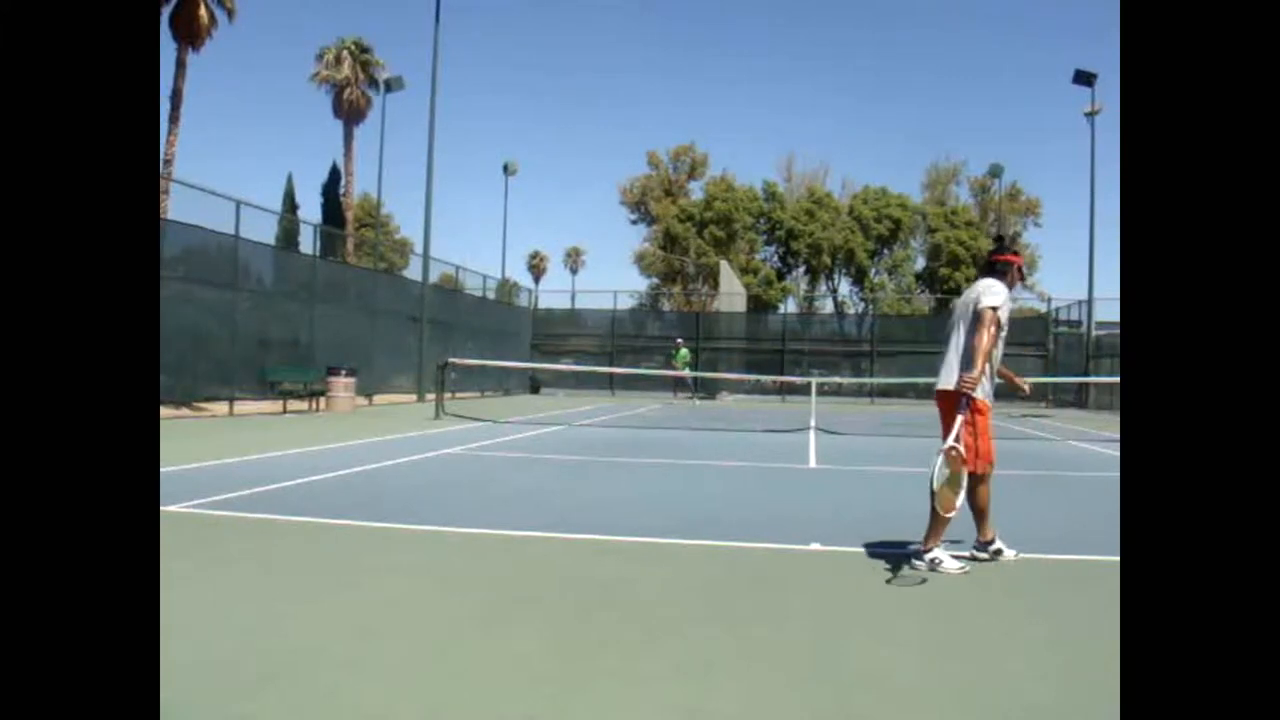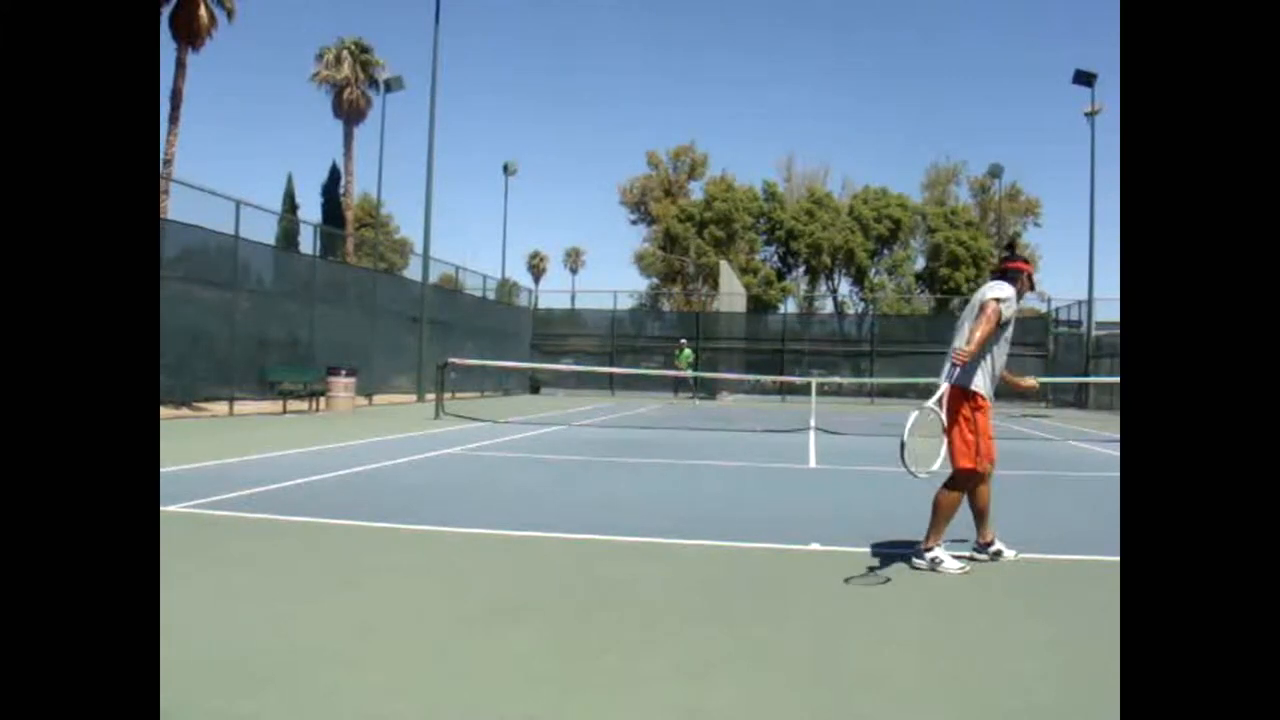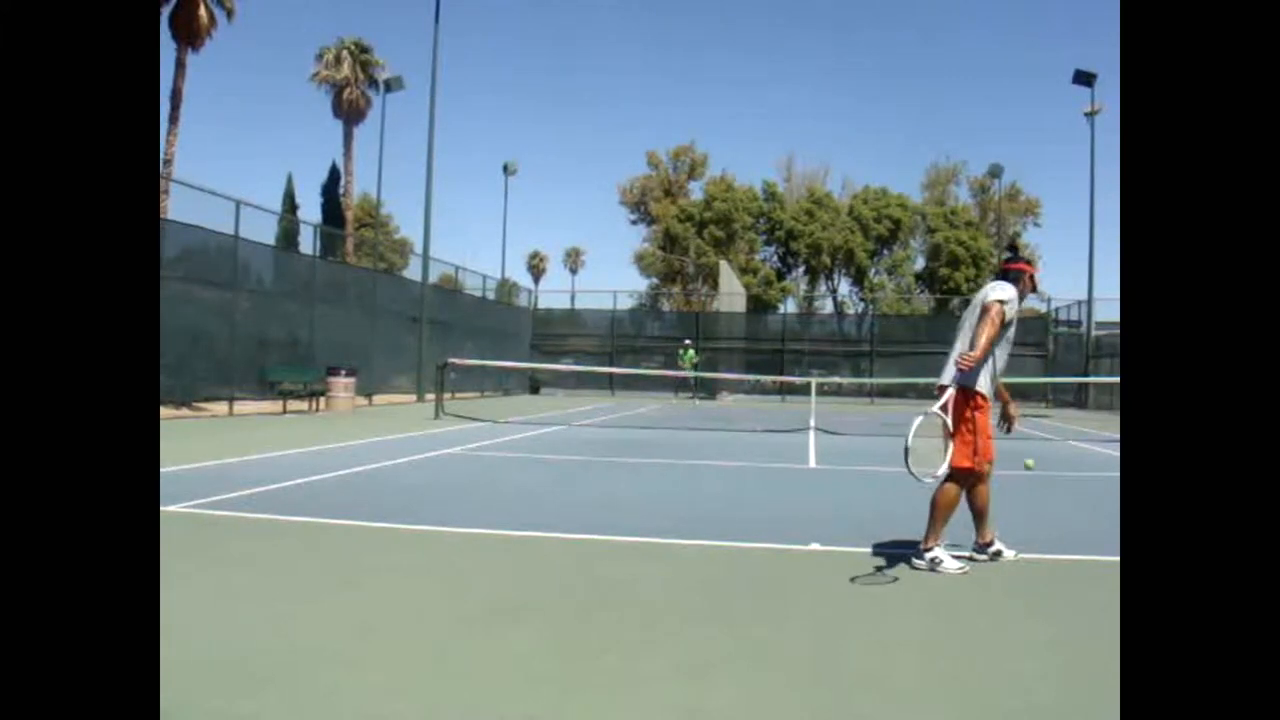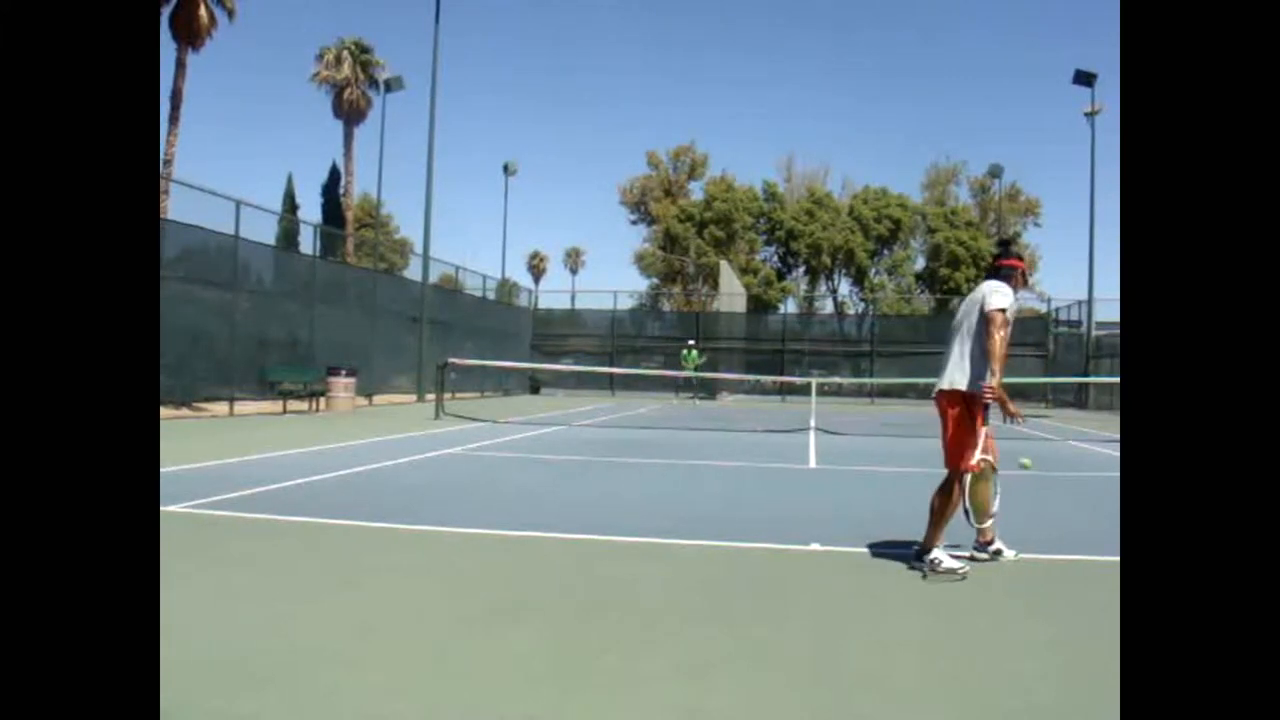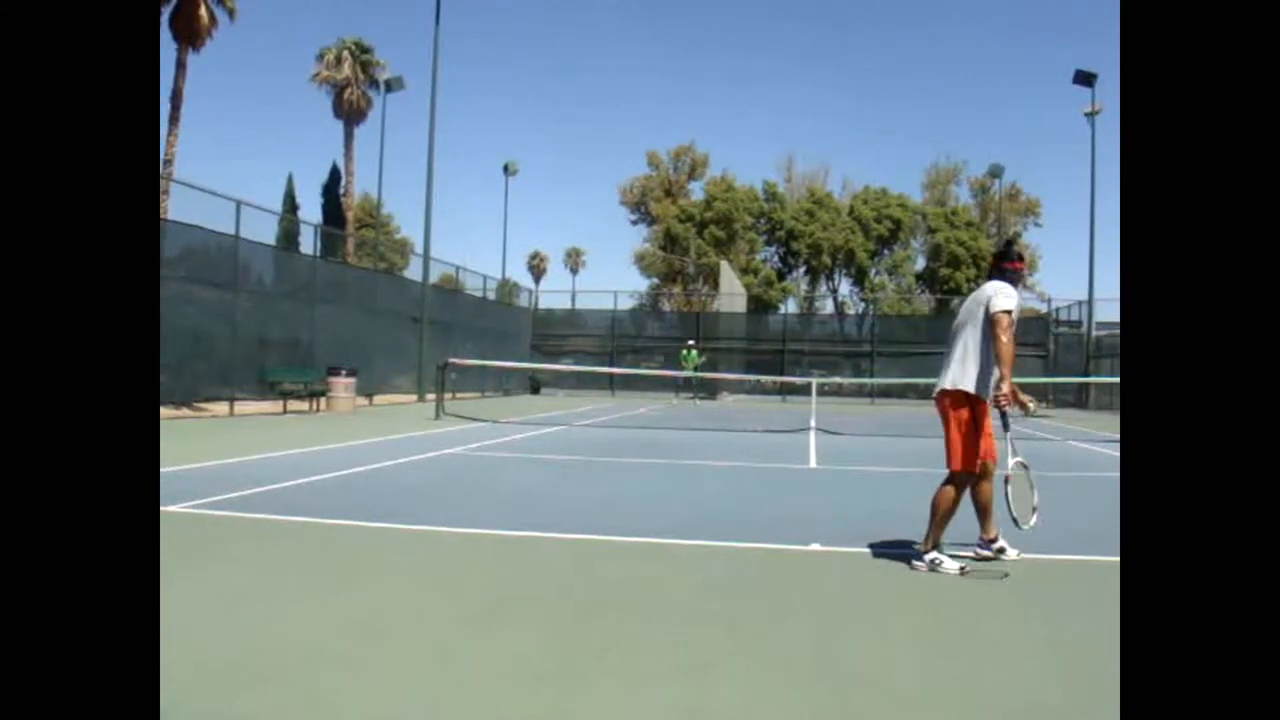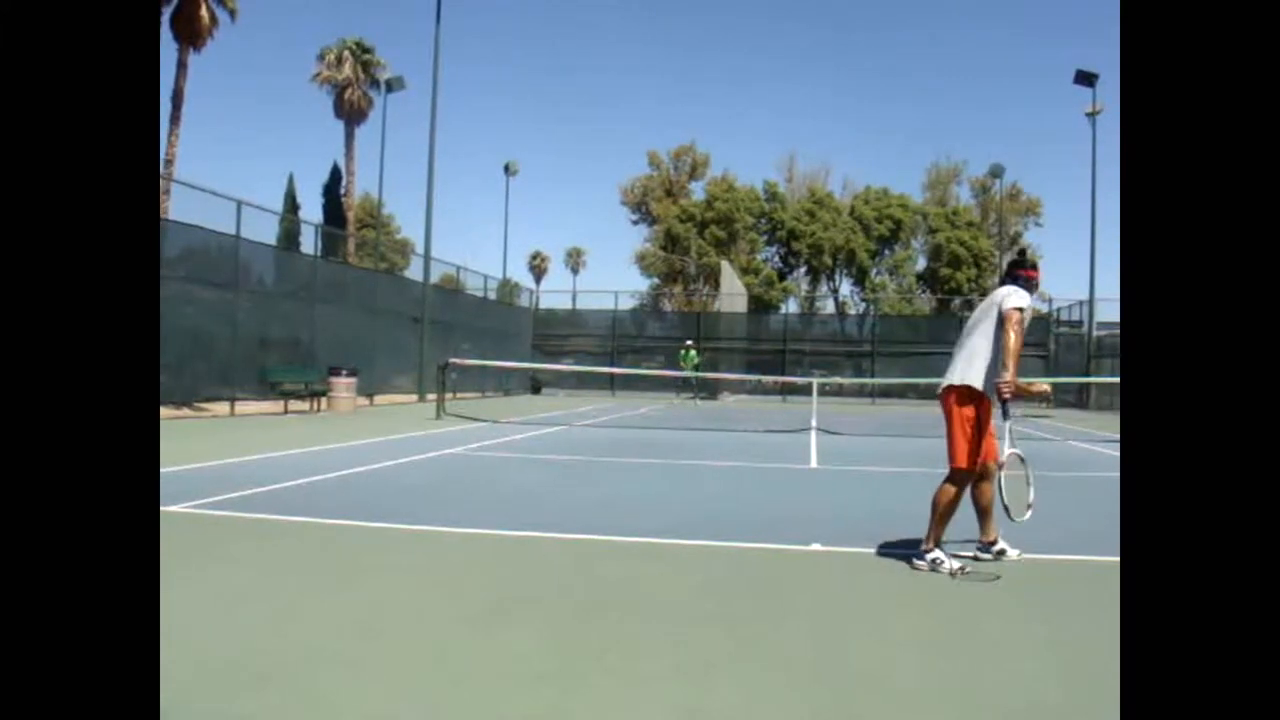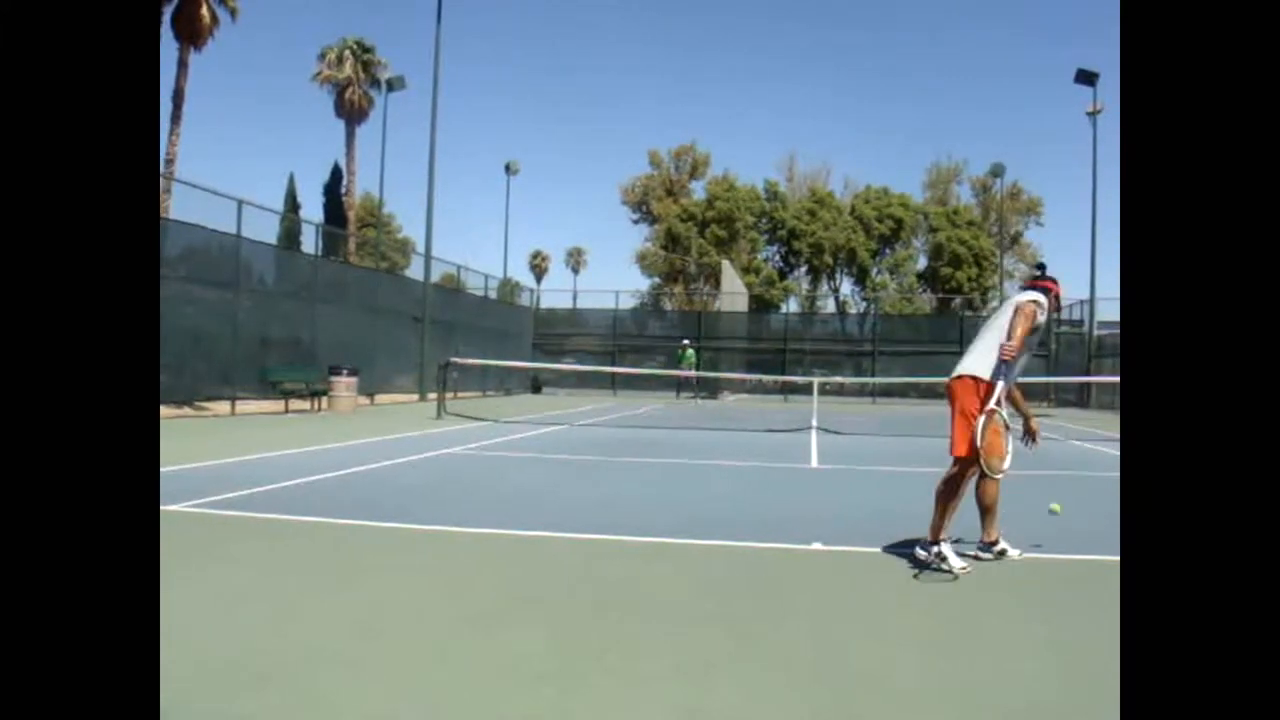
dt=0.2s
person 1, frame 1
left shoulder: (978, 292)
right shoulder: (995, 290)
right elbow: (987, 329)
left wrist: (1010, 378)
right wrist: (976, 372)
left hip: (968, 392)
right hip: (963, 392)
left knee: (982, 468)
right knee: (964, 471)
left ankle: (986, 540)
right ankle: (928, 549)
person 1, frame 2
left shoulder: (993, 293)
right shoulder: (1003, 290)
right elbow: (989, 316)
left wrist: (1017, 382)
right wrist: (972, 346)
left hip: (973, 393)
right hip: (965, 391)
left knee: (983, 469)
right knee: (965, 471)
left ankle: (985, 541)
right ankle: (929, 549)
person 1, frame 3
left shoulder: (993, 294)
right shoulder: (1005, 290)
right elbow: (992, 318)
left wrist: (1007, 402)
right wrist: (977, 351)
left hip: (974, 392)
right hip: (966, 390)
left knee: (981, 468)
right knee: (962, 470)
left ankle: (985, 541)
right ankle: (928, 549)
person 1, frame 4
left shoulder: (980, 294)
right shoulder: (1000, 291)
right elbow: (997, 331)
left wrist: (1004, 402)
right wrist: (995, 380)
left hip: (968, 392)
right hip: (961, 392)
right knee: (960, 472)
left ankle: (985, 541)
right ankle: (927, 550)
person 1, frame 5
left shoulder: (979, 296)
right shoulder: (1004, 292)
right elbow: (1003, 333)
left wrist: (1016, 396)
right wrist: (1006, 384)
left hip: (969, 393)
right hip: (963, 393)
left knee: (986, 466)
right knee: (962, 473)
left ankle: (989, 539)
right ankle: (927, 551)
person 1, frame 6
left shoulder: (993, 301)
right shoulder: (1017, 296)
right elbow: (1012, 329)
left wrist: (1026, 389)
right wrist: (1009, 367)
left hip: (974, 392)
right hip: (968, 391)
left knee: (989, 468)
right knee: (963, 471)
left ankle: (989, 541)
right ankle: (929, 550)
person 1, frame 7
left shoulder: (1018, 308)
right shoulder: (1036, 300)
left elbow: (1007, 382)
right elbow: (1025, 313)
left wrist: (1027, 418)
right wrist: (1016, 340)
left hip: (981, 386)
right hip: (975, 382)
right knee: (968, 462)
left ankle: (990, 540)
right ankle: (934, 542)
